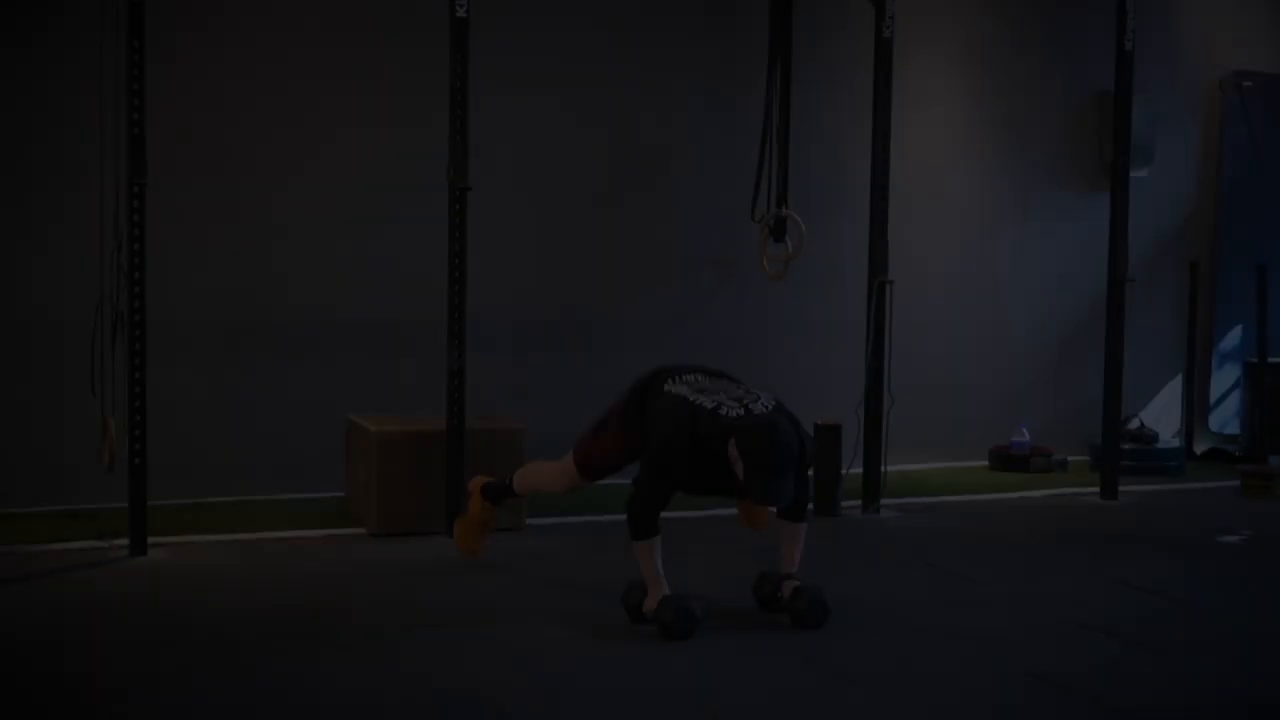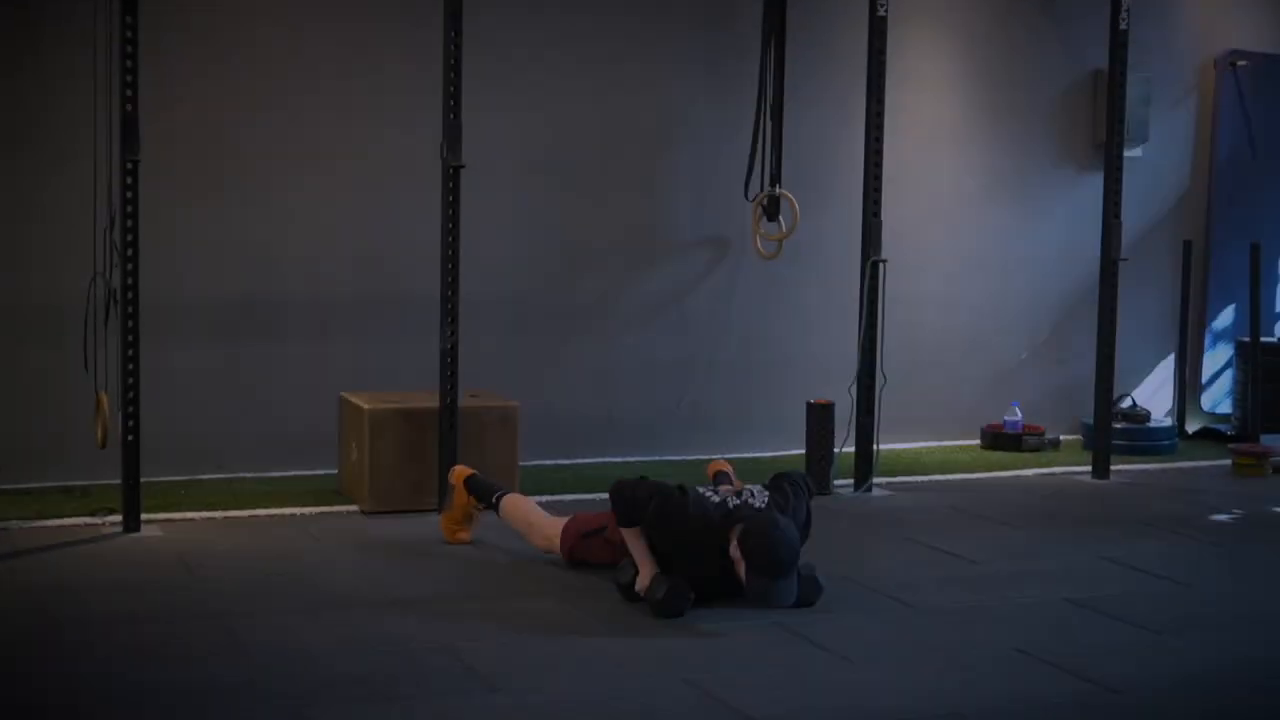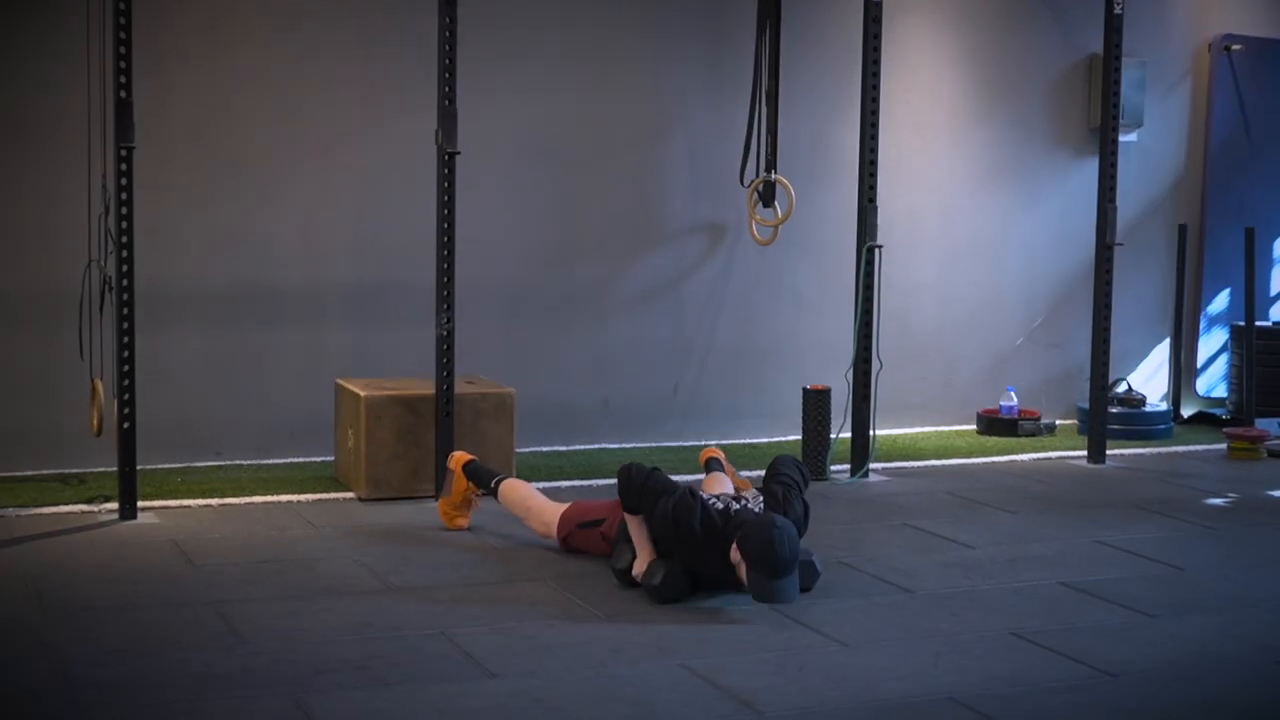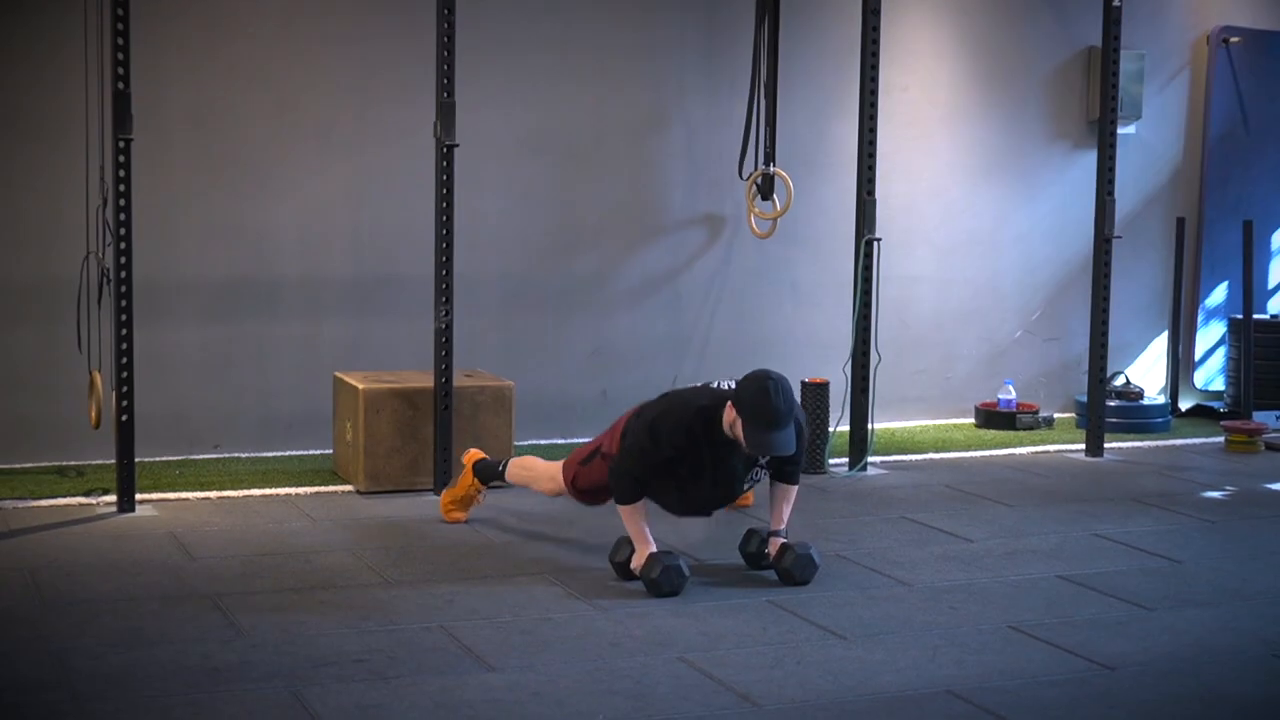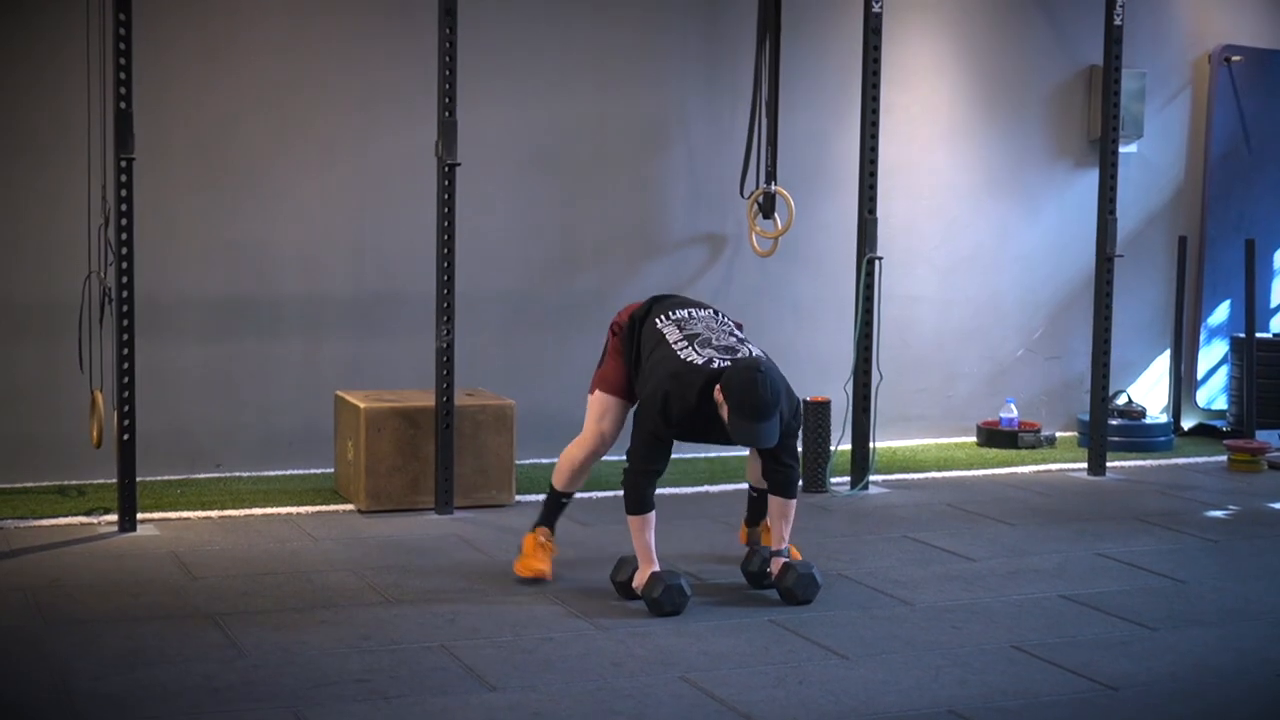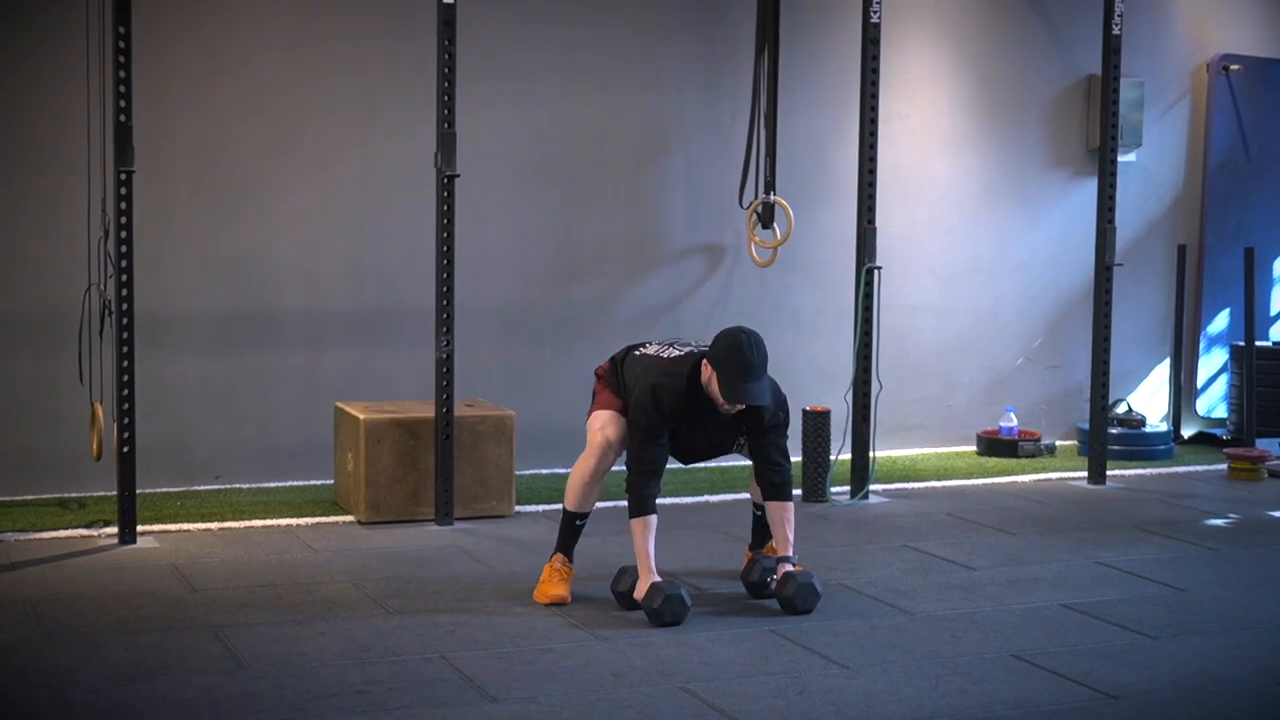
dt=0.3s
person 1, frame 1
left shoulder: (790, 439)
right shoulder: (684, 436)
left elbow: (794, 505)
right elbow: (643, 508)
left wrist: (790, 577)
right wrist: (657, 590)
right hip: (651, 399)
right knee: (565, 477)
left ankle: (745, 495)
right ankle: (487, 494)
person 1, frame 2
left shoulder: (788, 518)
right shoulder: (689, 522)
left elbow: (791, 483)
right elbow: (623, 494)
right wrist: (647, 567)
right hip: (644, 529)
right knee: (549, 534)
left ankle: (723, 479)
right ankle: (472, 486)
person 1, frame 3
left shoulder: (786, 515)
right shoulder: (694, 524)
left elbow: (787, 465)
right elbow: (630, 477)
right wrist: (644, 553)
right hip: (637, 523)
right knee: (547, 518)
left ankle: (714, 464)
right ankle: (470, 471)
person 1, frame 4
left shoulder: (785, 417)
right shoulder: (679, 416)
left elbow: (788, 469)
right elbow: (625, 473)
left wrist: (777, 533)
right wrist: (643, 546)
right hip: (639, 448)
right knee: (555, 481)
left ankle: (733, 478)
right ankle: (480, 470)
person 1, frame 5
left shoulder: (776, 398)
right shoulder: (670, 390)
left elbow: (785, 471)
right elbow: (641, 471)
left wrist: (779, 552)
right wrist: (647, 565)
left knee: (770, 443)
right knee: (595, 439)
left ankle: (756, 526)
right ankle: (542, 531)
person 1, frame 6
left shoulder: (767, 398)
right shoulder: (660, 388)
left elbow: (775, 476)
right elbow: (643, 481)
left wrist: (786, 561)
right wrist: (647, 574)
right hip: (623, 386)
left knee: (773, 457)
right knee: (601, 447)
left ankle: (761, 550)
right ankle: (560, 561)
